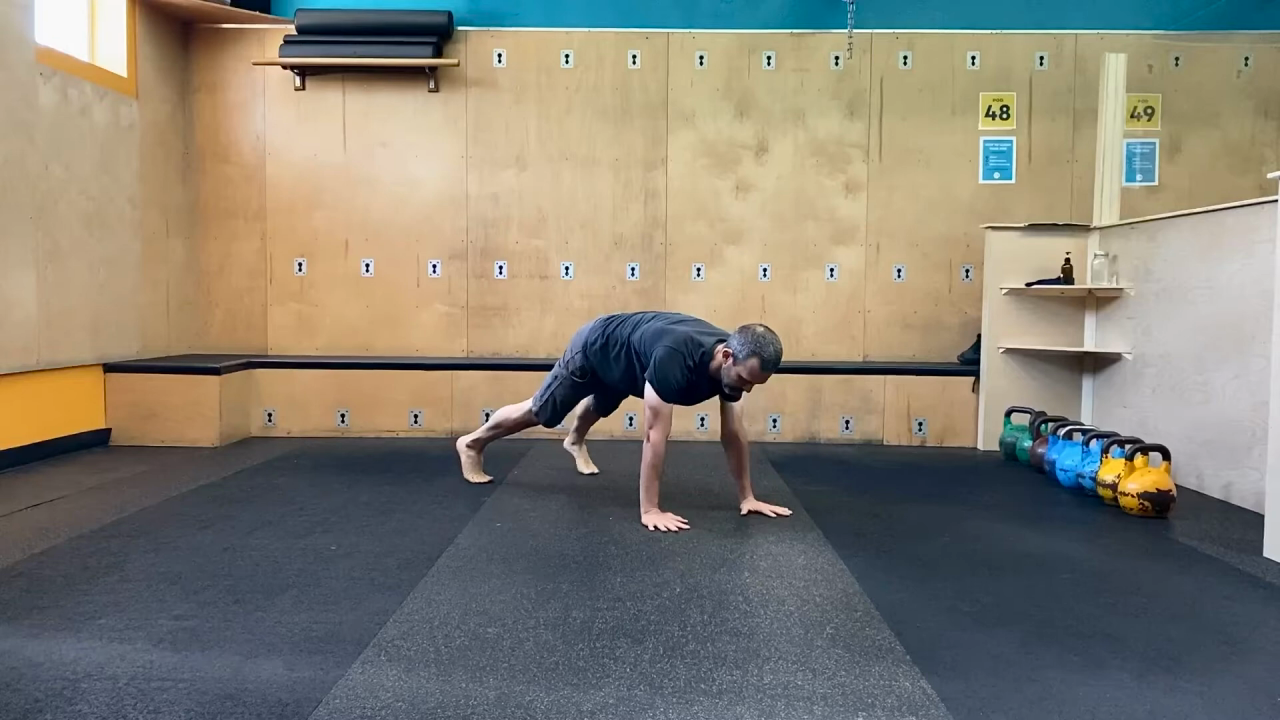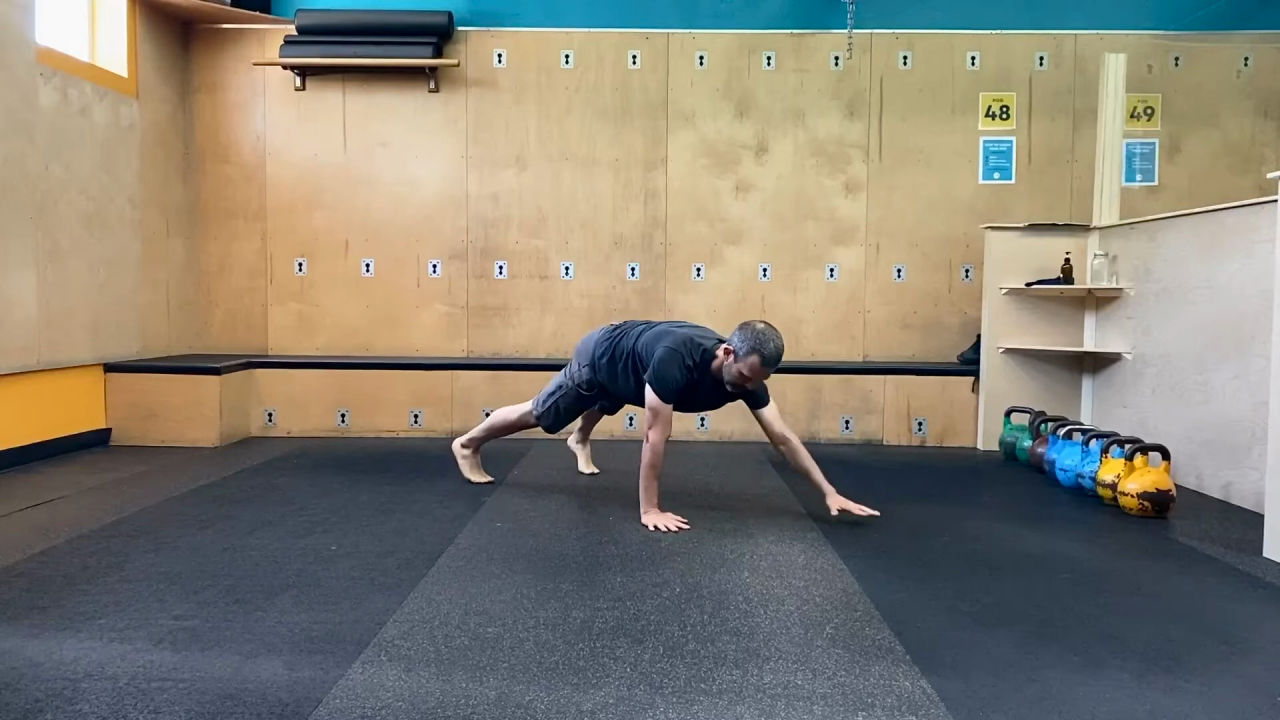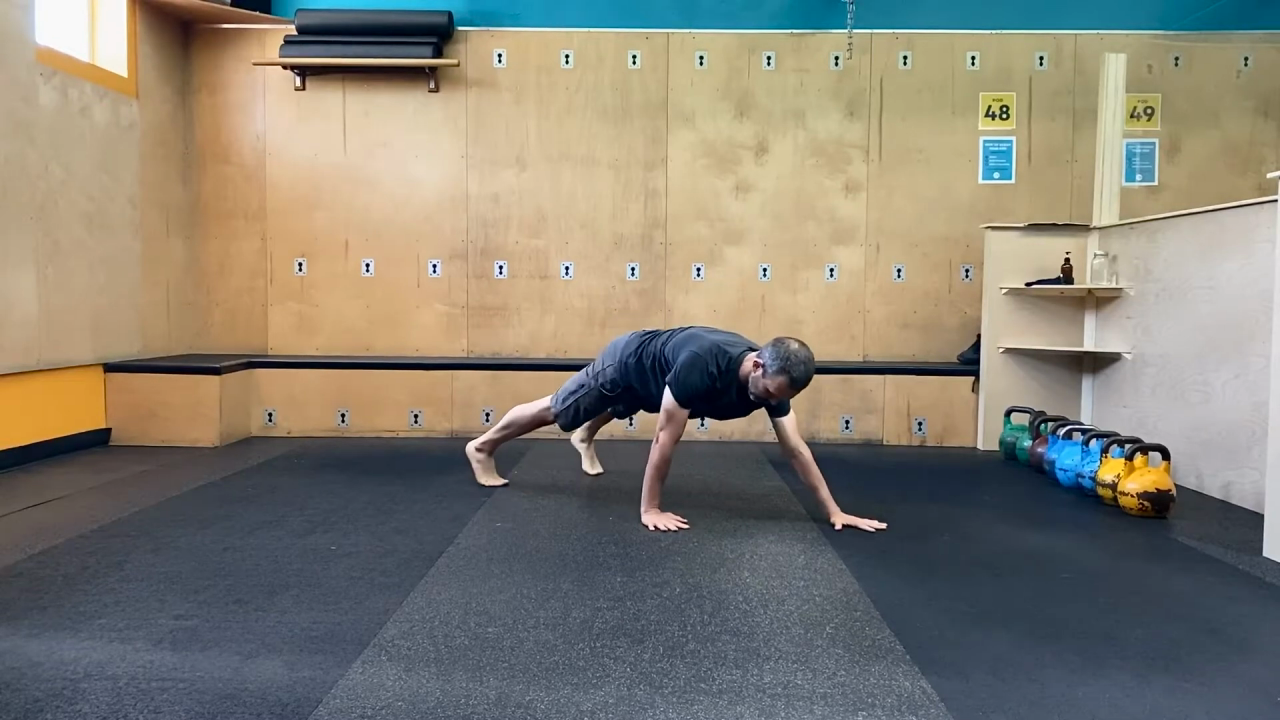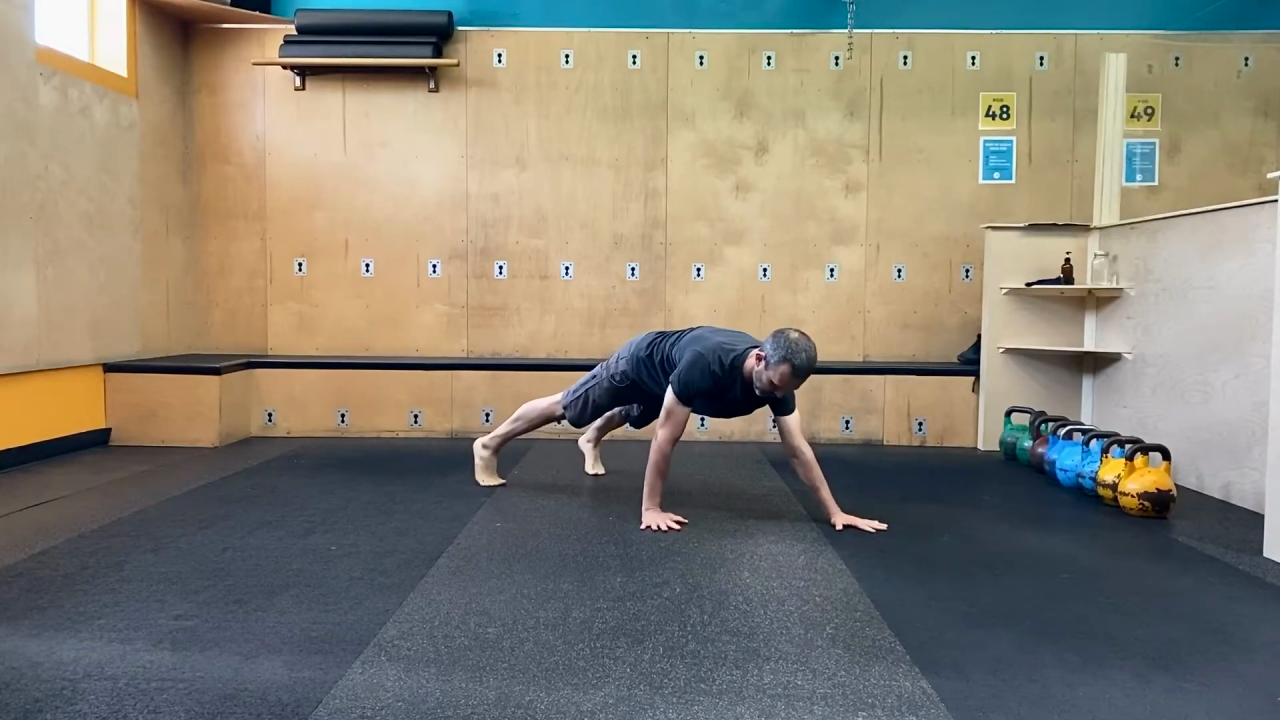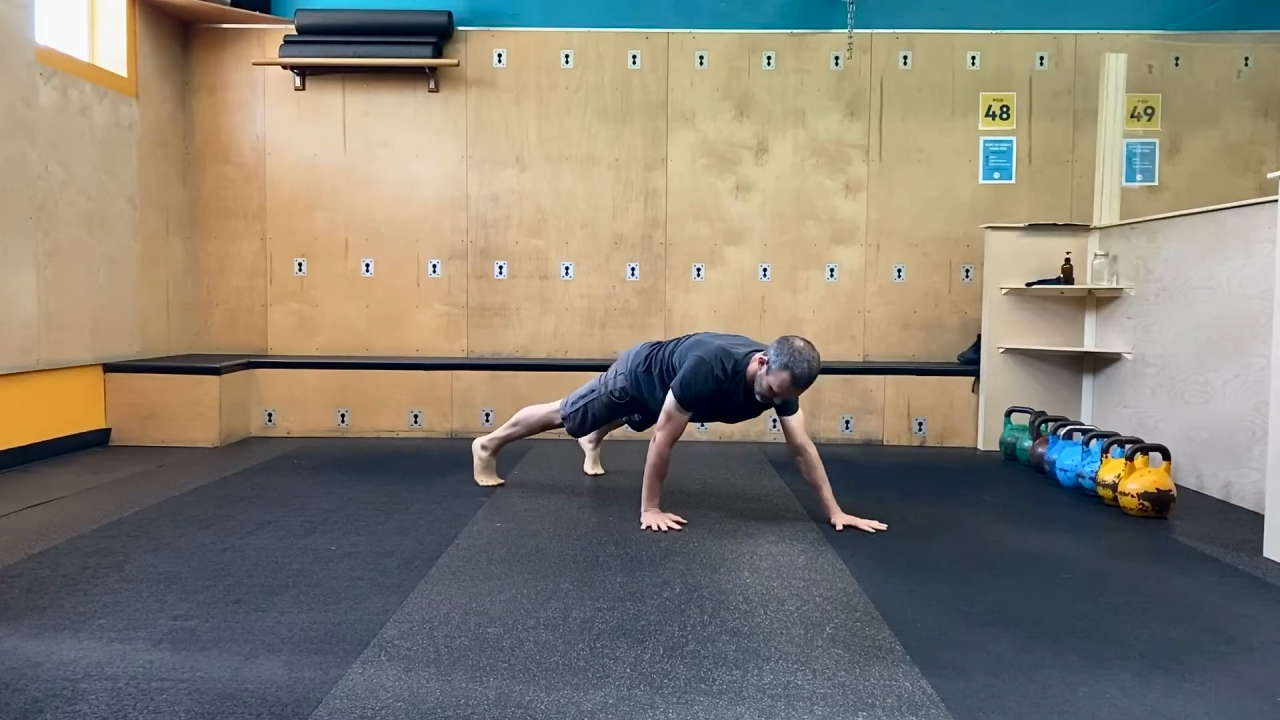
dt=0.7s
person 1, frame 1
left shoulder: (735, 361)
right shoulder: (675, 357)
left elbow: (734, 434)
right elbow: (656, 435)
left wrist: (747, 497)
right wrist: (649, 510)
left hip: (621, 358)
right hip: (594, 347)
left knee: (601, 406)
right knee: (539, 412)
left ankle: (576, 440)
right ankle: (472, 444)
person 1, frame 2
left shoulder: (747, 370)
right shoulder: (676, 359)
left elbow: (781, 436)
right elbow: (655, 436)
left wrist: (830, 494)
right wrist: (649, 511)
left hip: (625, 366)
right hip: (599, 355)
left knee: (605, 404)
right knee: (539, 414)
left ankle: (580, 440)
right ankle: (468, 445)
person 1, frame 3
left shoulder: (772, 381)
right shoulder: (702, 365)
left elbow: (795, 448)
right elbow: (666, 439)
left wrist: (833, 511)
right wrist: (650, 510)
left hip: (647, 382)
right hip: (627, 362)
left knee: (616, 408)
right knee: (553, 410)
left ankle: (585, 438)
right ankle: (482, 448)
person 1, frame 4
left shoulder: (779, 375)
right shoulder: (706, 363)
left elbow: (797, 448)
right elbow: (665, 439)
left wrist: (835, 512)
right wrist: (650, 509)
left hip: (660, 383)
right hip: (640, 363)
left knee: (632, 416)
right knee: (565, 406)
left ankle: (593, 438)
right ankle: (489, 445)
person 1, frame 5
left shoulder: (781, 379)
right shoulder: (709, 368)
left elbow: (801, 447)
right elbow: (662, 439)
left wrist: (834, 511)
right wrist: (649, 509)
left hip: (661, 389)
right hip: (639, 373)
left knee: (627, 419)
right knee: (562, 416)
left ankle: (594, 442)
right ankle: (488, 444)
